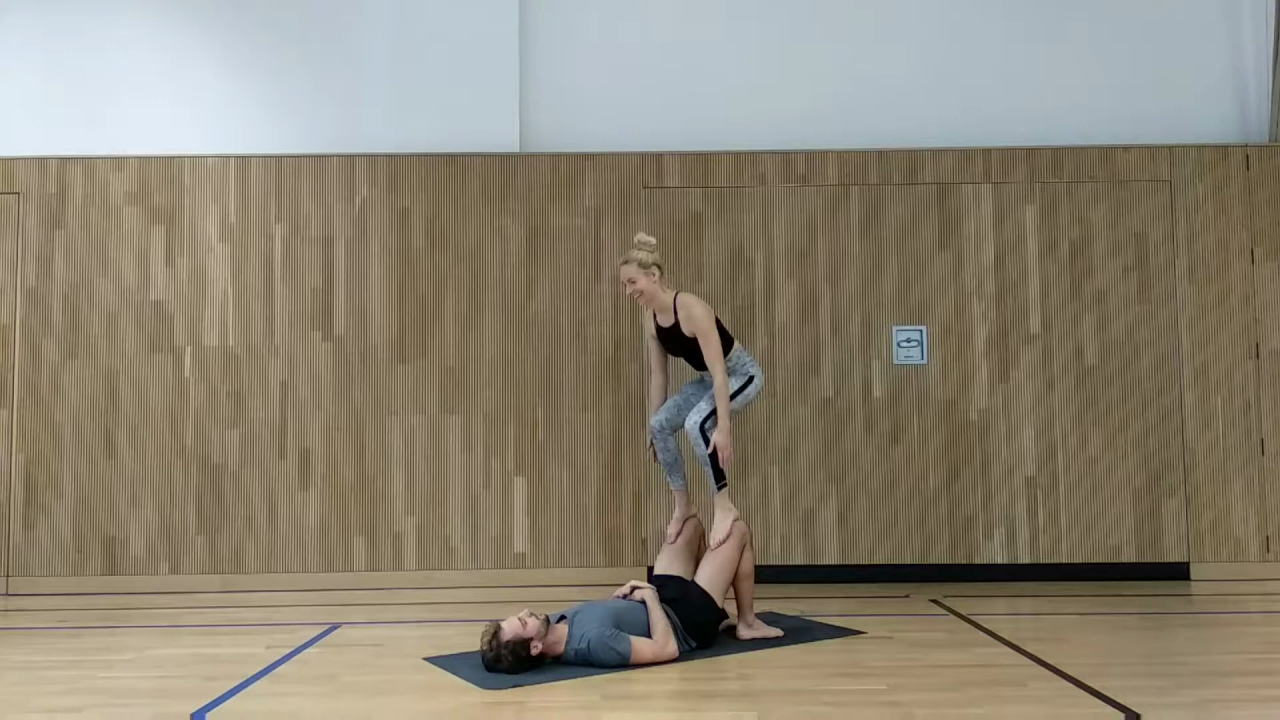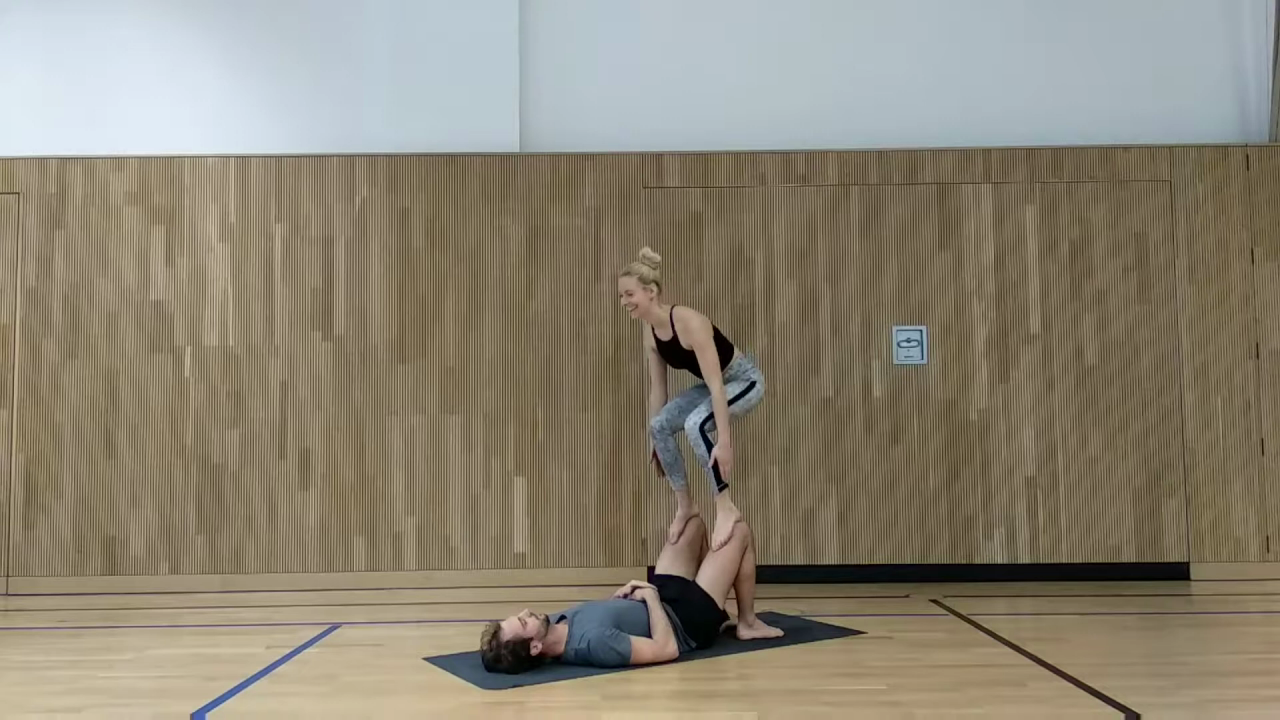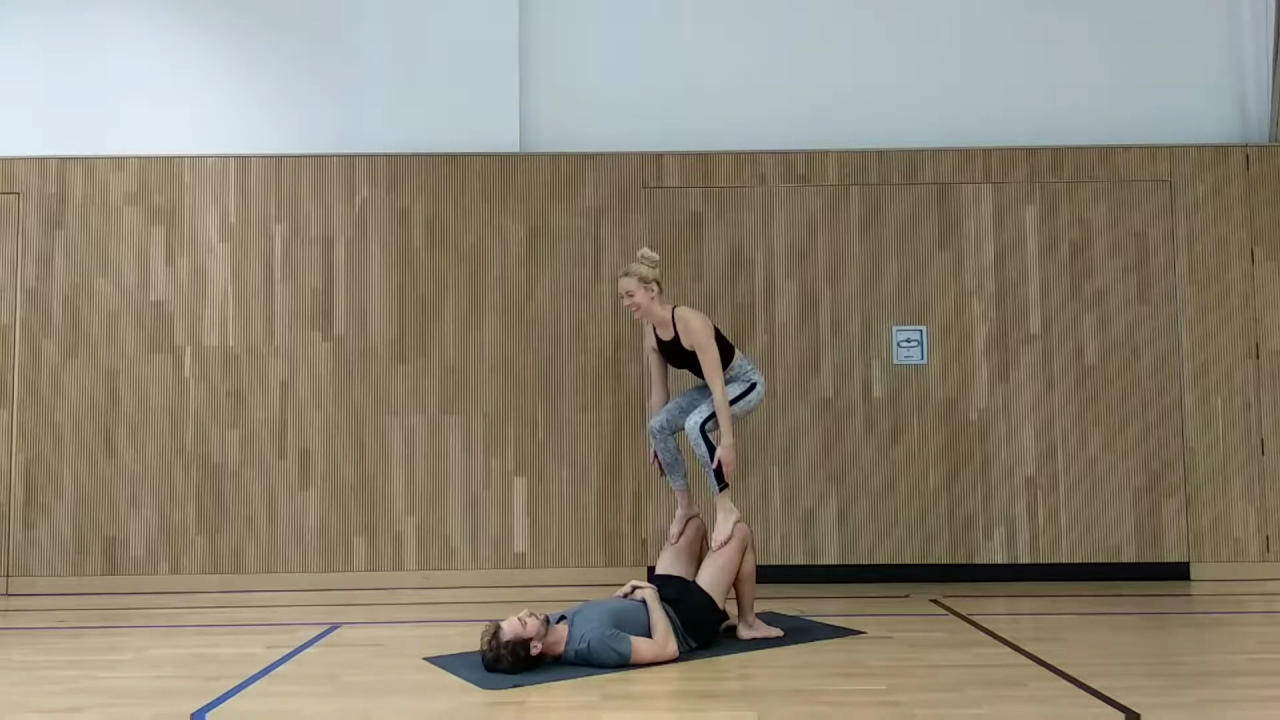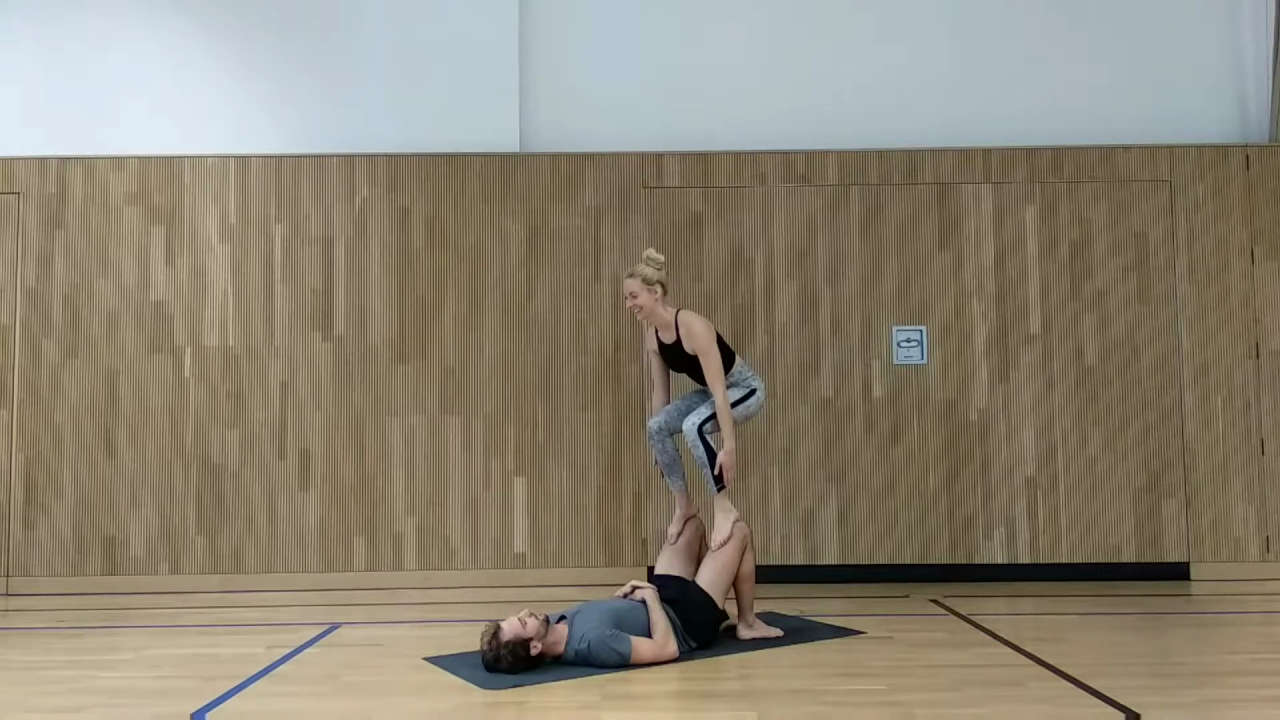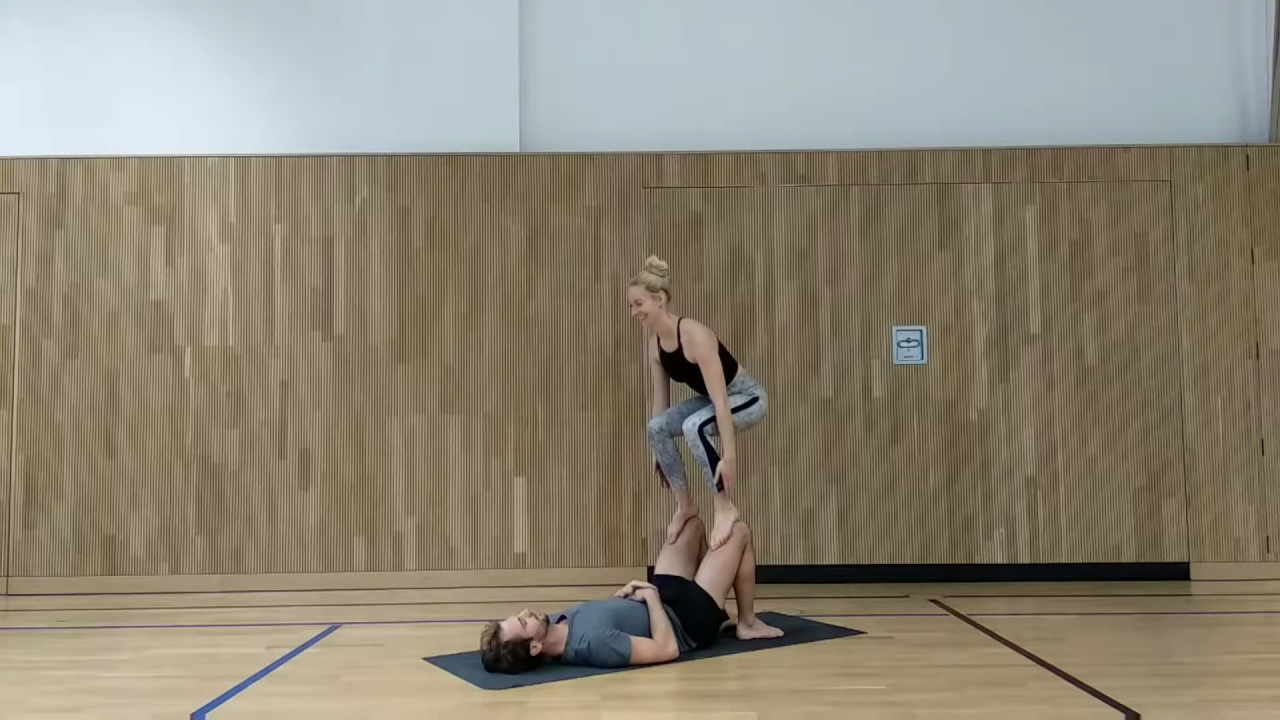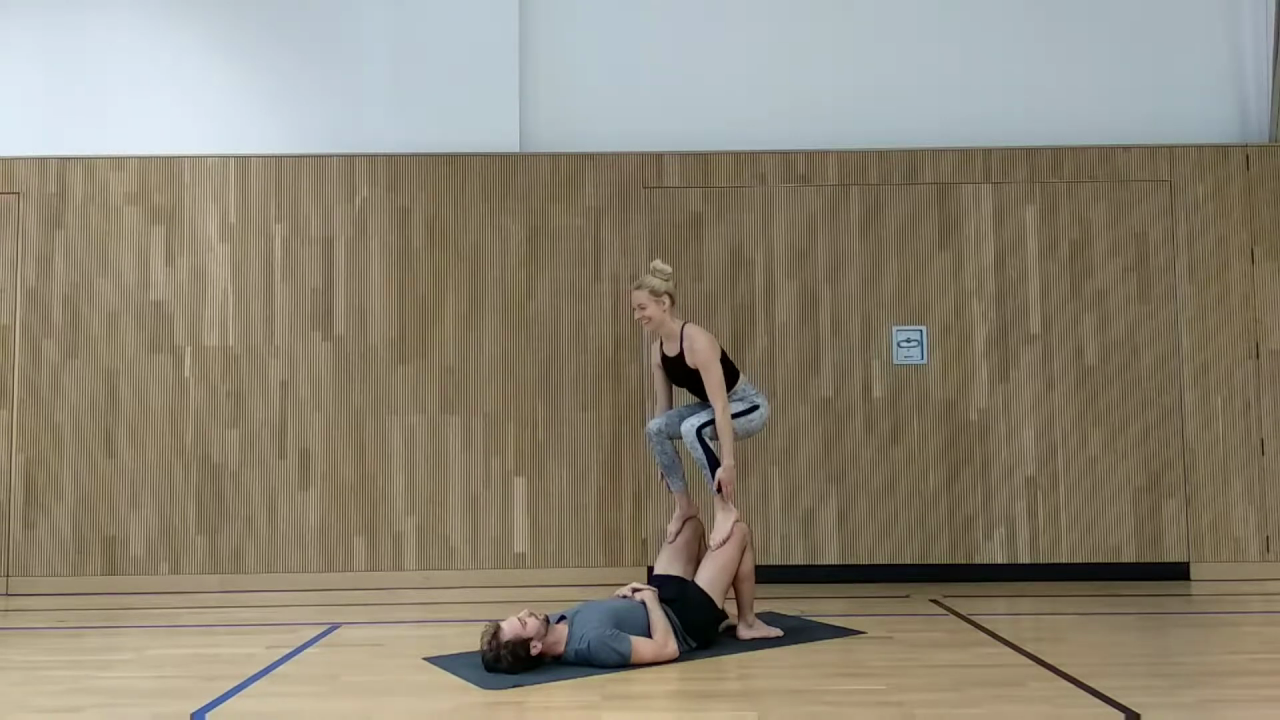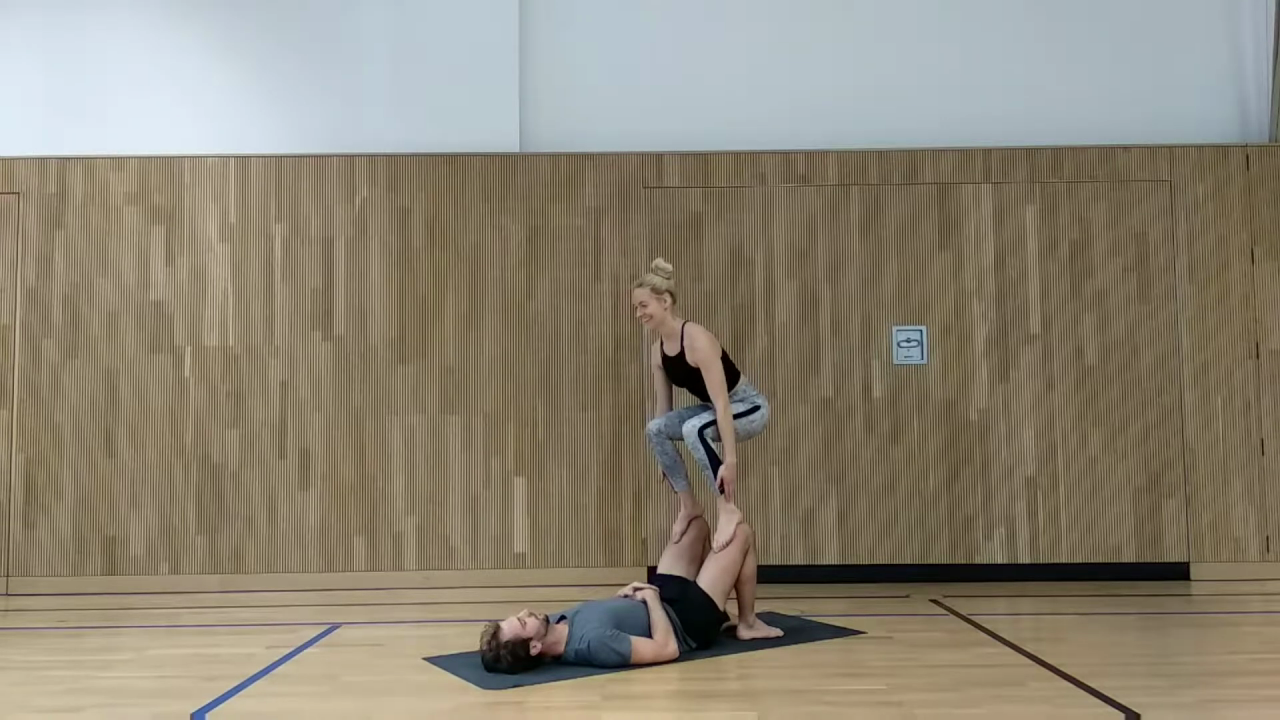
dt=0.3s
person 1, frame 1
left shoulder: (555, 625)
right shoulder: (591, 642)
right elbow: (667, 649)
left wrist: (618, 595)
right wrist: (650, 598)
left hip: (664, 603)
right hip: (688, 624)
left knee: (692, 524)
right knee: (738, 530)
left ankle: (717, 614)
right ankle: (747, 623)
person 1, frame 2
left shoulder: (554, 627)
right shoulder: (592, 643)
right elbow: (667, 649)
left wrist: (619, 596)
right wrist: (651, 597)
left hip: (664, 603)
right hip: (688, 623)
left knee: (695, 524)
right knee: (740, 531)
left ankle: (717, 612)
right ankle: (748, 625)
person 1, frame 3
left shoulder: (555, 624)
right shoulder: (591, 642)
right elbow: (667, 648)
left wrist: (620, 595)
right wrist: (651, 598)
left hip: (665, 603)
right hip: (688, 623)
left knee: (695, 523)
right knee: (740, 532)
left ankle: (718, 613)
right ankle: (747, 624)
person 1, frame 4
left shoulder: (554, 626)
right shoulder: (591, 644)
right elbow: (668, 649)
left wrist: (620, 595)
right wrist: (651, 598)
left hip: (665, 603)
right hip: (688, 623)
left knee: (694, 524)
right knee: (739, 531)
left ankle: (717, 612)
right ankle: (747, 624)
person 1, frame 5
left shoulder: (554, 625)
right shoulder: (591, 643)
right elbow: (668, 648)
left wrist: (620, 595)
right wrist: (651, 598)
left hip: (665, 603)
right hip: (689, 623)
left knee: (693, 524)
right knee: (739, 532)
left ankle: (718, 612)
right ankle: (748, 624)
person 1, frame 6
left shoulder: (556, 624)
right shoulder: (591, 643)
right elbow: (667, 648)
left wrist: (618, 596)
right wrist: (649, 599)
left hip: (664, 603)
right hip: (687, 622)
left knee: (692, 525)
right knee: (738, 531)
left ankle: (718, 615)
right ankle: (747, 623)
person 1, frame 7
left shoulder: (556, 625)
right shoulder: (591, 643)
right elbow: (668, 648)
left wrist: (621, 595)
right wrist: (652, 599)
left hip: (666, 604)
right hip: (689, 623)
left knee: (698, 524)
right knee: (742, 533)
left ankle: (719, 612)
right ankle: (748, 624)
person 2, frame 1
left shoulder: (692, 309)
right shoulder: (651, 321)
left elbow: (720, 371)
right elbow: (658, 375)
left wrist: (724, 427)
right wrist: (654, 421)
left hip: (741, 373)
right hip: (707, 379)
left knee: (695, 423)
right knee: (659, 425)
left ankle: (724, 507)
right ankle: (682, 506)
person 2, frame 2
left shoulder: (689, 322)
right shoulder: (650, 334)
left elbow: (717, 385)
right elbow: (657, 388)
left wrist: (724, 441)
right wrist: (655, 442)
left hip: (744, 380)
right hip: (712, 385)
left knee: (694, 424)
right knee: (659, 425)
left ankle: (726, 508)
right ankle: (684, 505)
person 2, frame 3
left shoulder: (690, 322)
right shoulder: (651, 335)
left elbow: (718, 385)
right elbow: (658, 388)
left wrist: (727, 441)
right wrist: (657, 443)
left hip: (744, 381)
right hip: (710, 387)
left knee: (695, 424)
right knee: (658, 426)
left ankle: (725, 509)
right ankle: (684, 506)
person 2, frame 4
left shoulder: (693, 327)
right shoulder: (652, 337)
left elbow: (719, 390)
right elbow: (659, 391)
left wrist: (729, 446)
right wrist: (659, 446)
left hip: (744, 387)
right hip: (711, 391)
left knee: (693, 426)
right knee: (656, 427)
left ankle: (723, 508)
right ankle: (683, 505)
person 2, frame 5
left shoulder: (694, 335)
right shoulder: (654, 345)
left elbow: (721, 401)
right elbow: (660, 401)
left wrist: (729, 456)
right wrist: (661, 454)
left hip: (747, 397)
right hip: (713, 400)
left knee: (694, 426)
right knee: (655, 427)
left ankle: (724, 508)
right ankle: (684, 506)
person 2, frame 6
left shoulder: (696, 341)
right shoulder: (657, 351)
left elbow: (721, 407)
right elbow: (662, 405)
left wrist: (728, 462)
right wrist: (664, 461)
left hip: (749, 406)
right hip: (714, 407)
left knee: (692, 427)
right knee: (655, 428)
left ankle: (725, 509)
right ankle: (683, 505)
person 2, frame 7
left shoulder: (697, 340)
right shoulder: (657, 351)
left elbow: (722, 404)
right elbow: (663, 408)
left wrist: (730, 460)
right wrist: (667, 463)
left hip: (749, 407)
right hip: (714, 409)
left knee: (693, 429)
right knee: (655, 429)
left ankle: (727, 509)
right ankle: (689, 506)
